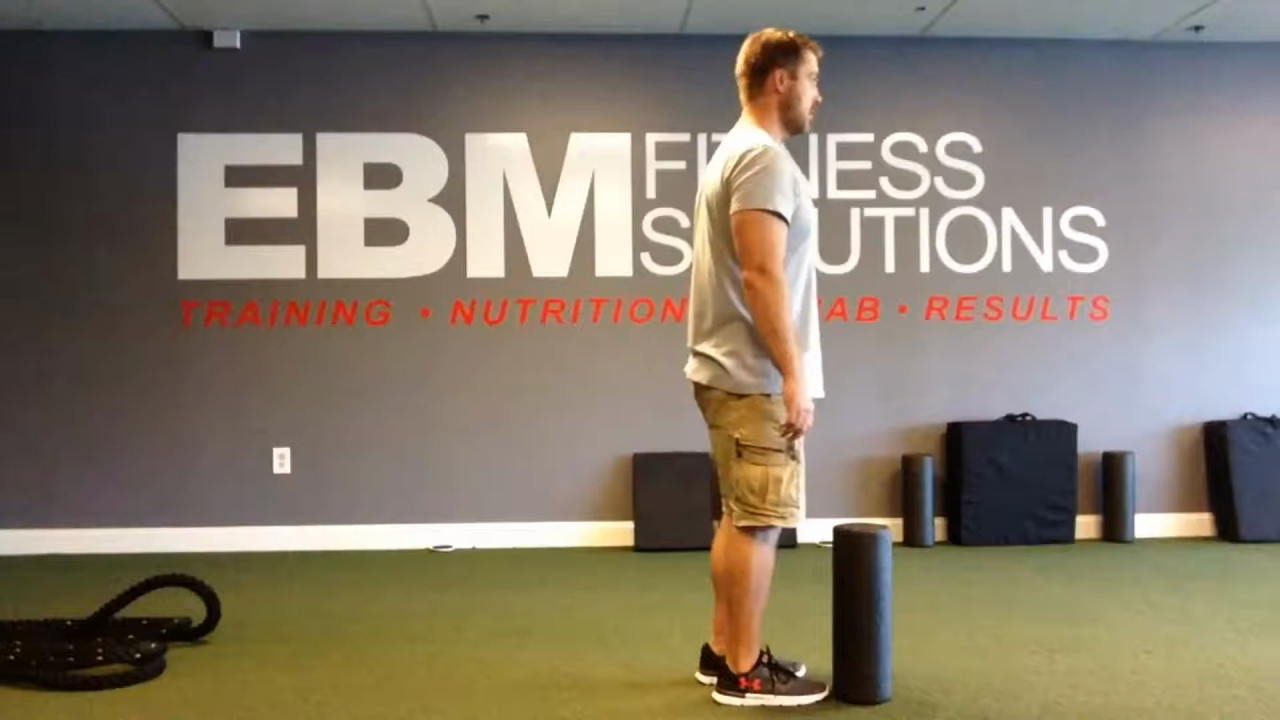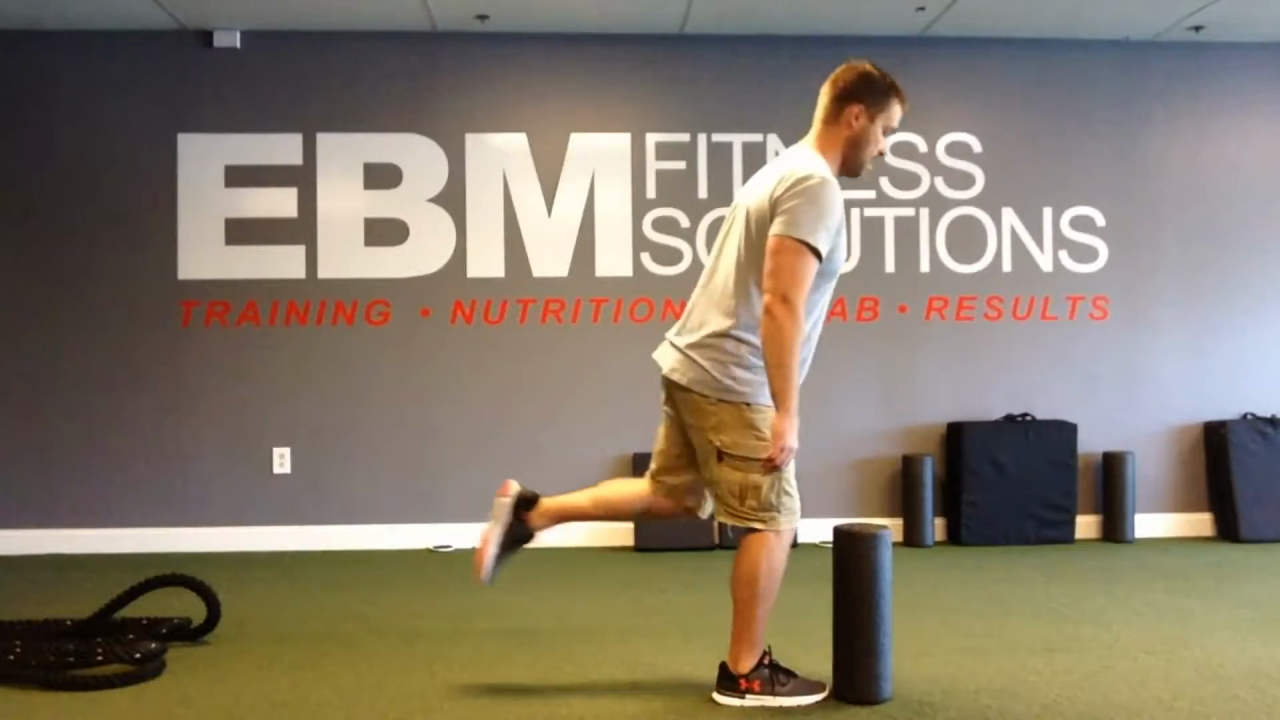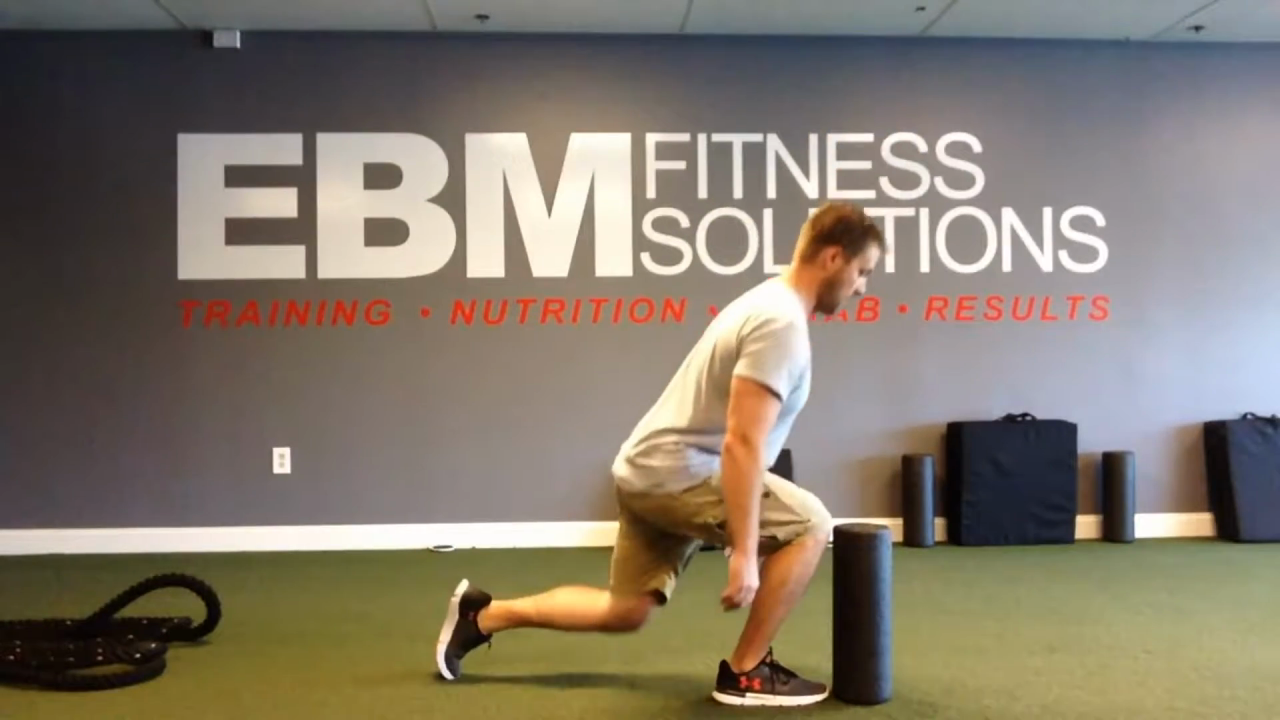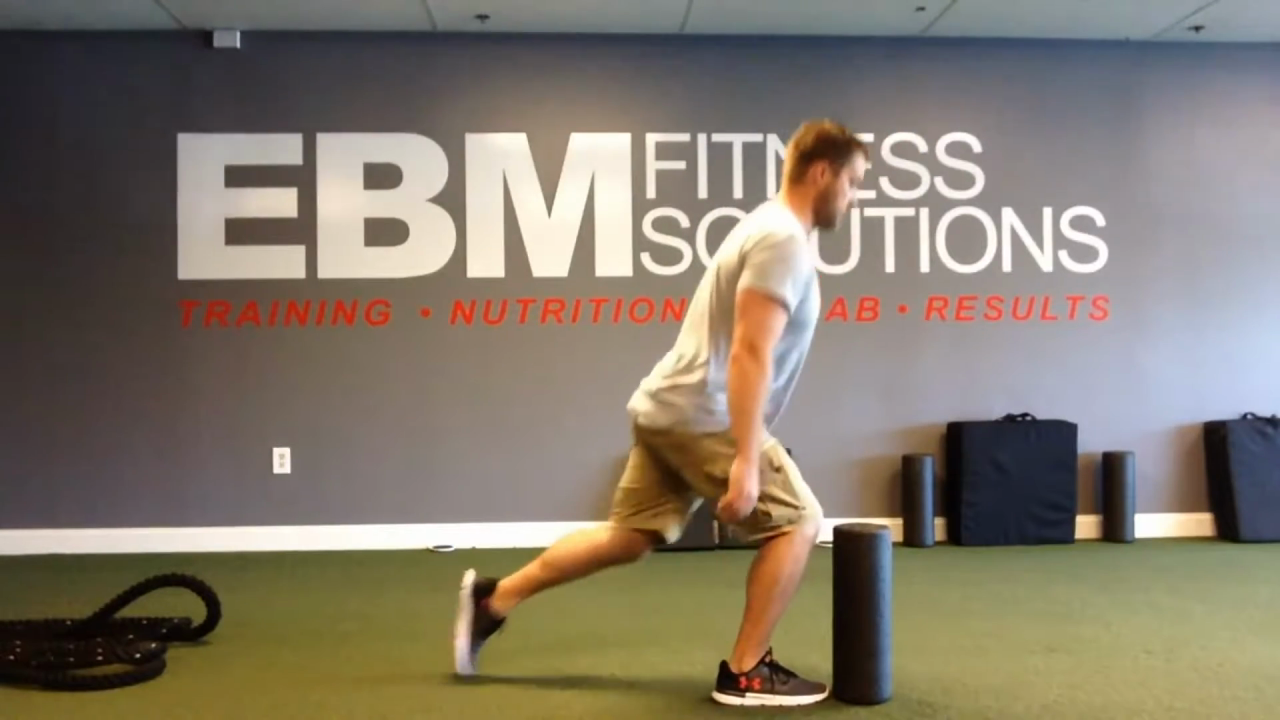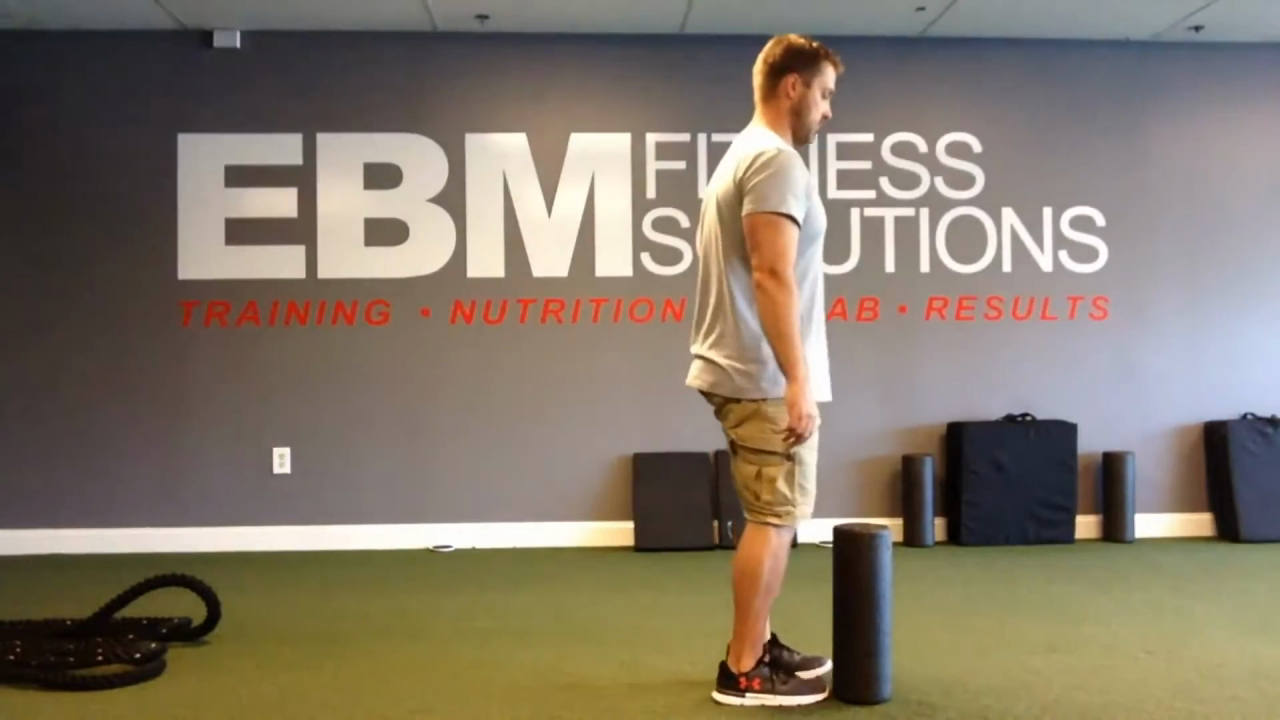
dt=1s
person 1, frame 1
left shoulder: (737, 154)
right shoulder: (763, 157)
right elbow: (760, 276)
right wrist: (792, 376)
left hip: (729, 370)
right hip: (754, 377)
left knee: (740, 516)
right knee: (759, 520)
left ankle: (725, 650)
right ankle: (745, 672)
person 1, frame 2
left shoulder: (787, 169)
right shoulder: (814, 186)
right elbow: (779, 305)
left wrist: (775, 405)
right wrist: (785, 415)
left hip: (695, 362)
right hip: (727, 377)
left knee: (671, 495)
right knee: (772, 518)
left ankle: (527, 513)
right ankle: (745, 674)
person 1, frame 3
left shoulder: (766, 303)
right shoulder: (781, 323)
right elbow: (743, 444)
right wrist: (745, 552)
left hip: (650, 470)
right hip: (676, 471)
left knee: (625, 611)
right knee: (809, 526)
left ankle: (480, 615)
right ankle: (747, 673)
person 1, frame 4
left shoulder: (767, 230)
right shoulder: (785, 242)
right elbow: (750, 355)
left wrist: (747, 448)
right wrist: (747, 459)
left hip: (667, 406)
right hip: (702, 415)
left knee: (628, 534)
right knee: (795, 523)
left ankle: (494, 598)
right ankle: (747, 673)
person 1, frame 5
left shoulder: (743, 155)
right shoulder: (775, 159)
right elbow: (772, 278)
right wrist: (798, 382)
left hip: (738, 370)
right hip: (762, 378)
left knee: (768, 516)
right knee: (777, 518)
left ankle: (756, 646)
right ankle: (744, 671)
